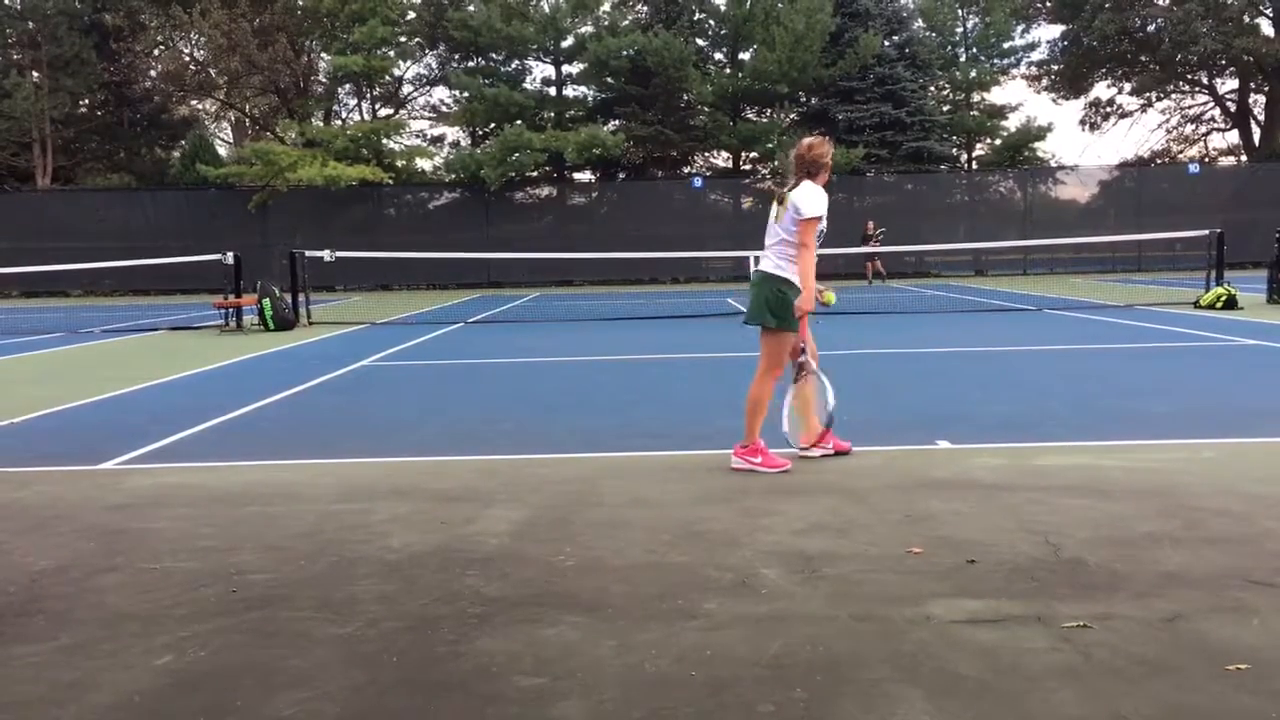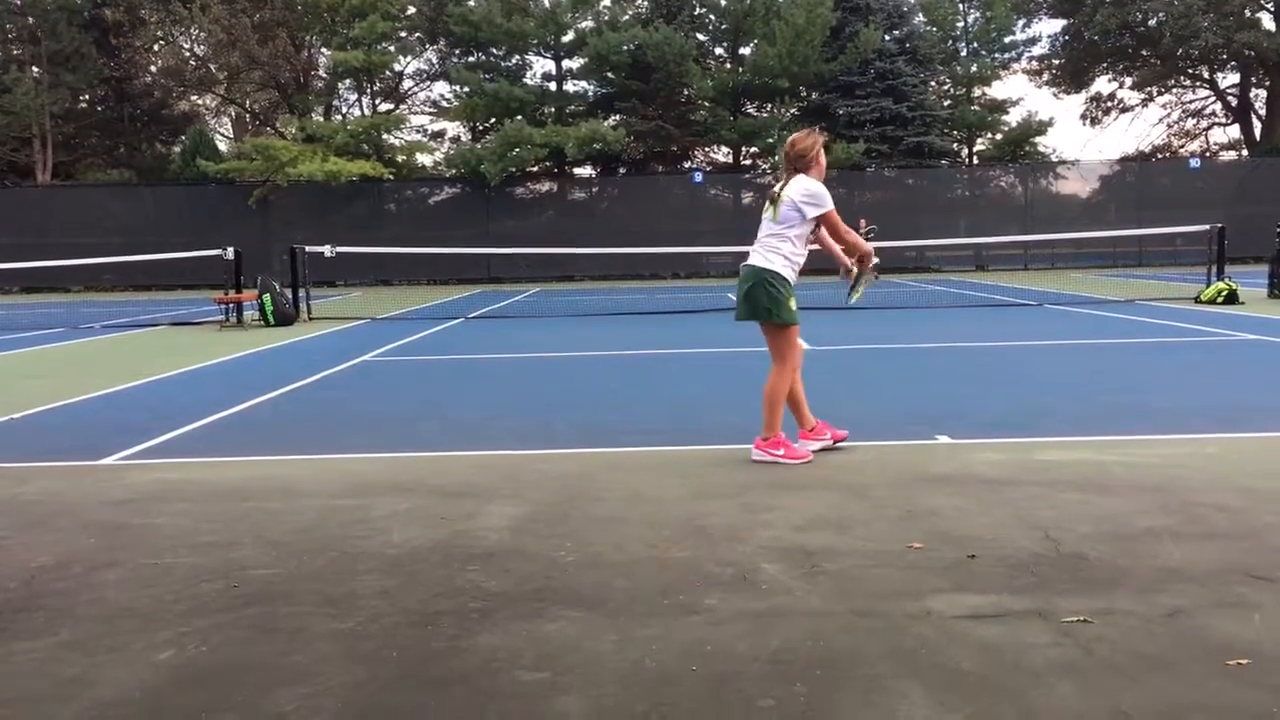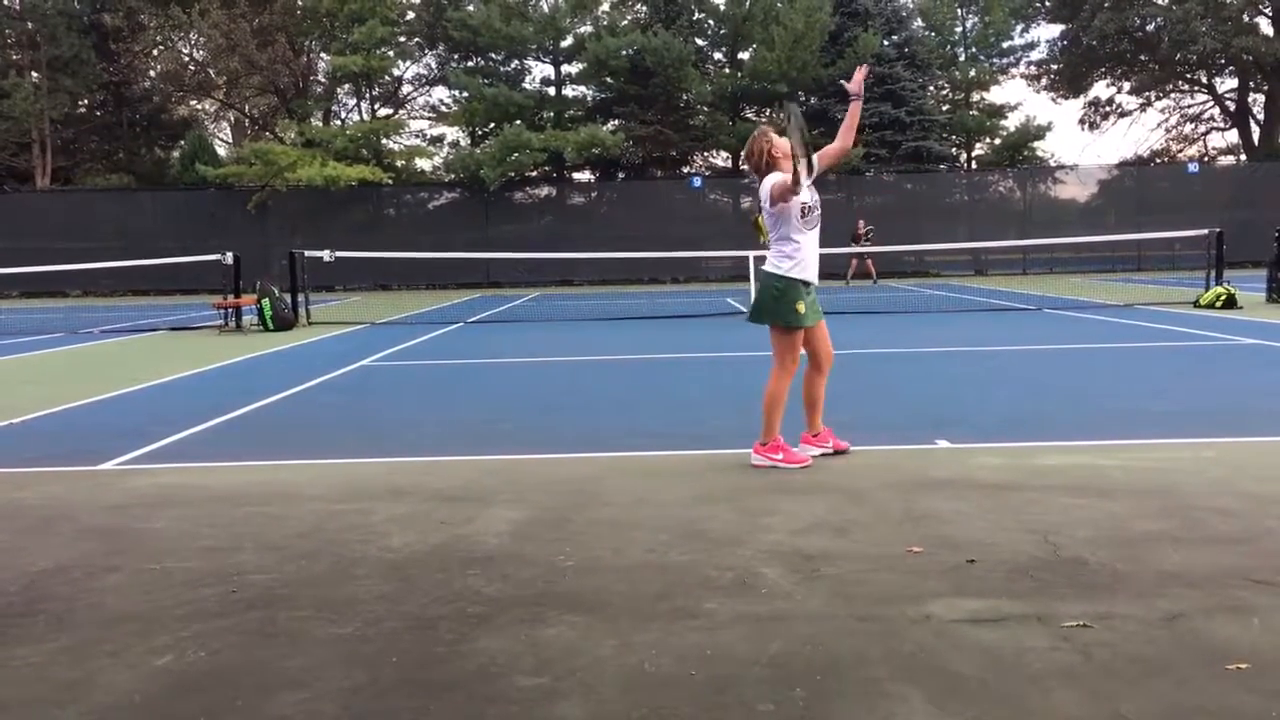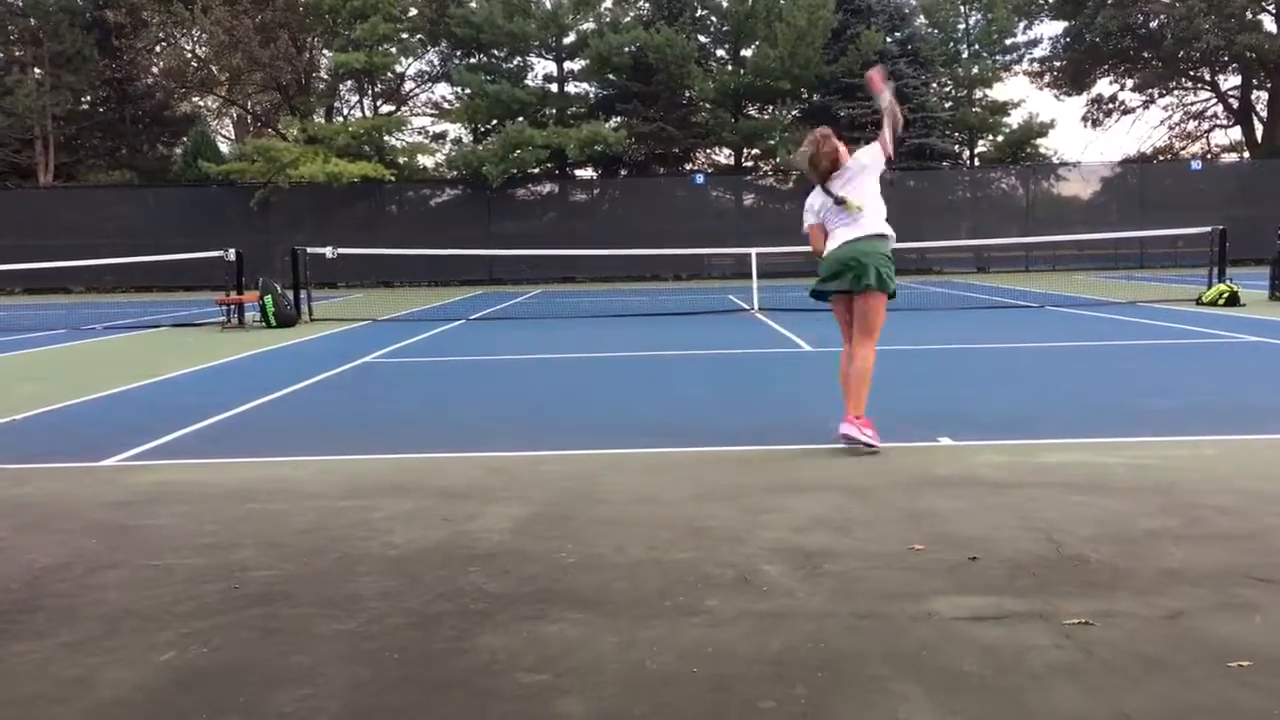
dt=0.7s
person 1, frame 1
left shoulder: (791, 193)
right shoulder: (813, 194)
right elbow: (805, 247)
left wrist: (807, 286)
right wrist: (807, 292)
left hip: (777, 283)
right hip: (779, 285)
right knee: (770, 370)
left ankle: (815, 437)
right ankle: (748, 449)
person 1, frame 2
left shoulder: (790, 188)
right shoulder: (811, 188)
left elbow: (819, 234)
right elbow: (842, 233)
left wrist: (844, 260)
right wrist: (866, 251)
left hip: (762, 276)
right hip: (770, 278)
left knee: (791, 361)
right knee: (785, 363)
left ankle: (810, 430)
right ankle: (769, 441)
person 1, frame 3
left shoulder: (799, 172)
right shoulder: (774, 182)
left elbow: (843, 144)
right elbow: (782, 194)
left wrist: (856, 98)
right wrist: (793, 181)
left hip: (803, 284)
right hip: (784, 283)
left knee: (822, 359)
right knee: (786, 366)
left ankle: (815, 434)
right ankle: (767, 446)
person 1, frame 4
left shoulder: (814, 198)
right shoulder: (861, 163)
left elbow: (818, 247)
right elbow: (892, 127)
right wrist: (882, 93)
left hip: (837, 261)
right hip: (869, 254)
left knee: (853, 342)
right knee: (865, 343)
left ankle: (851, 416)
right ankle: (856, 419)
